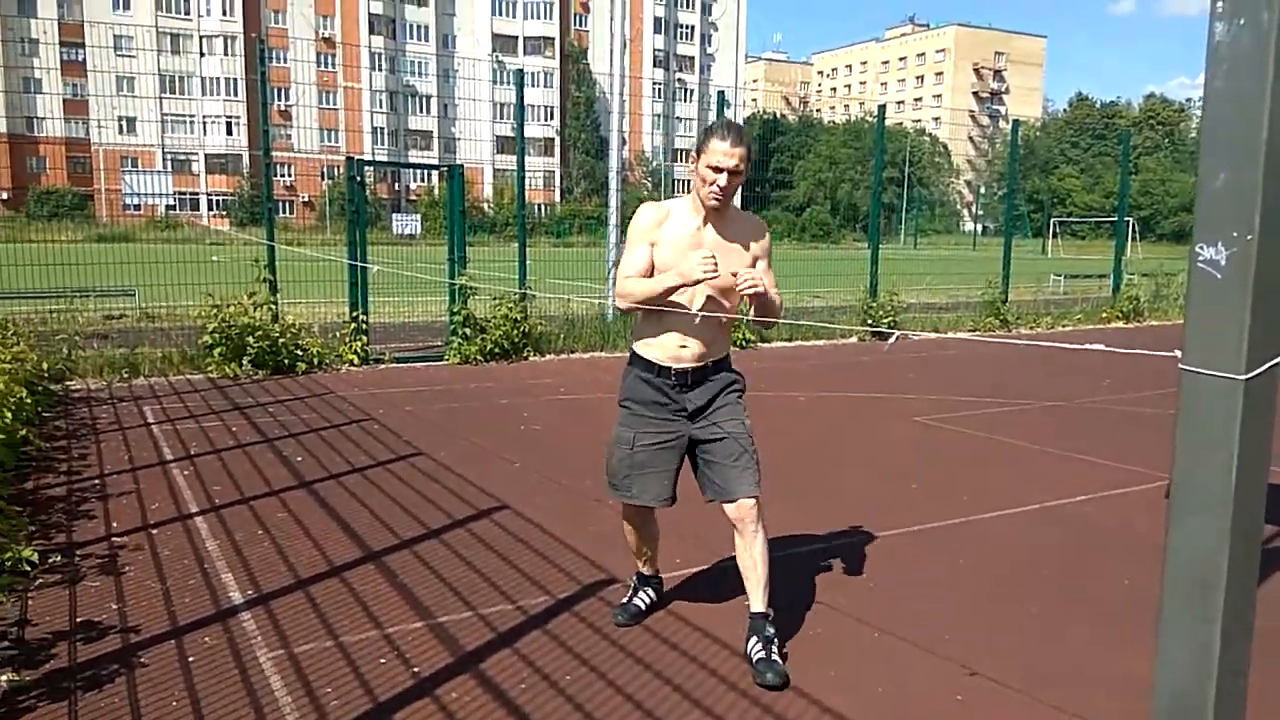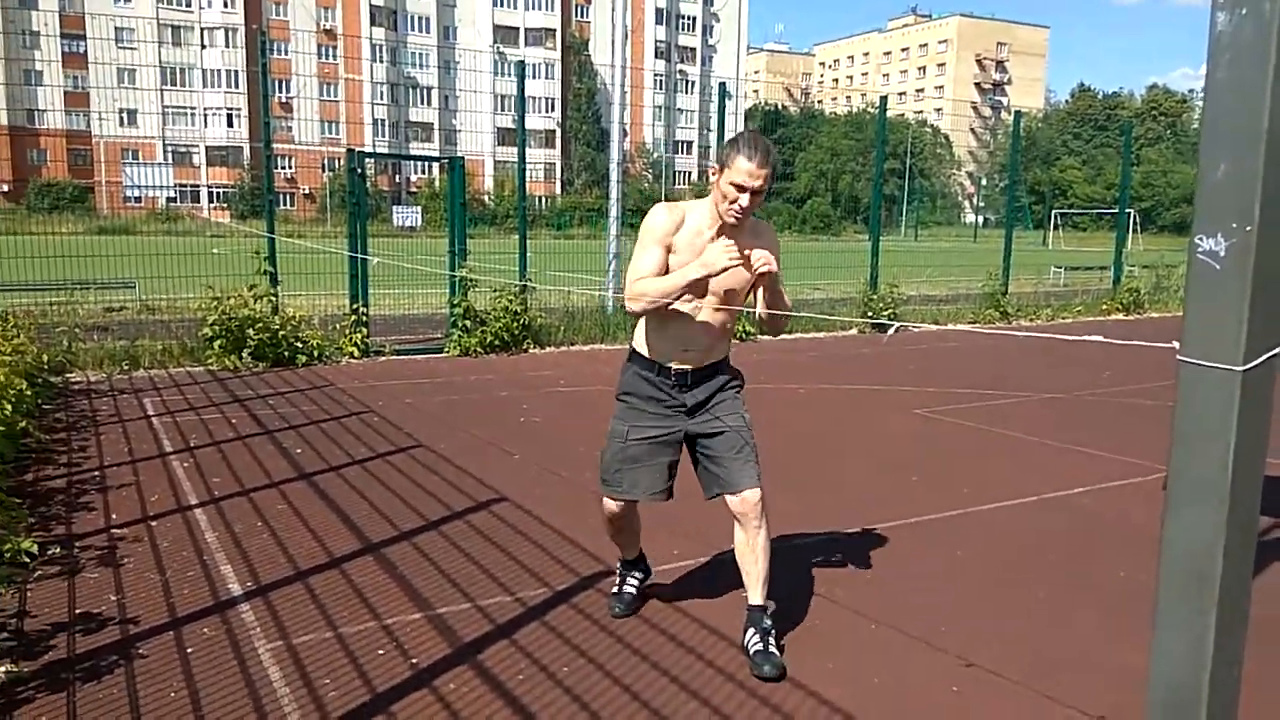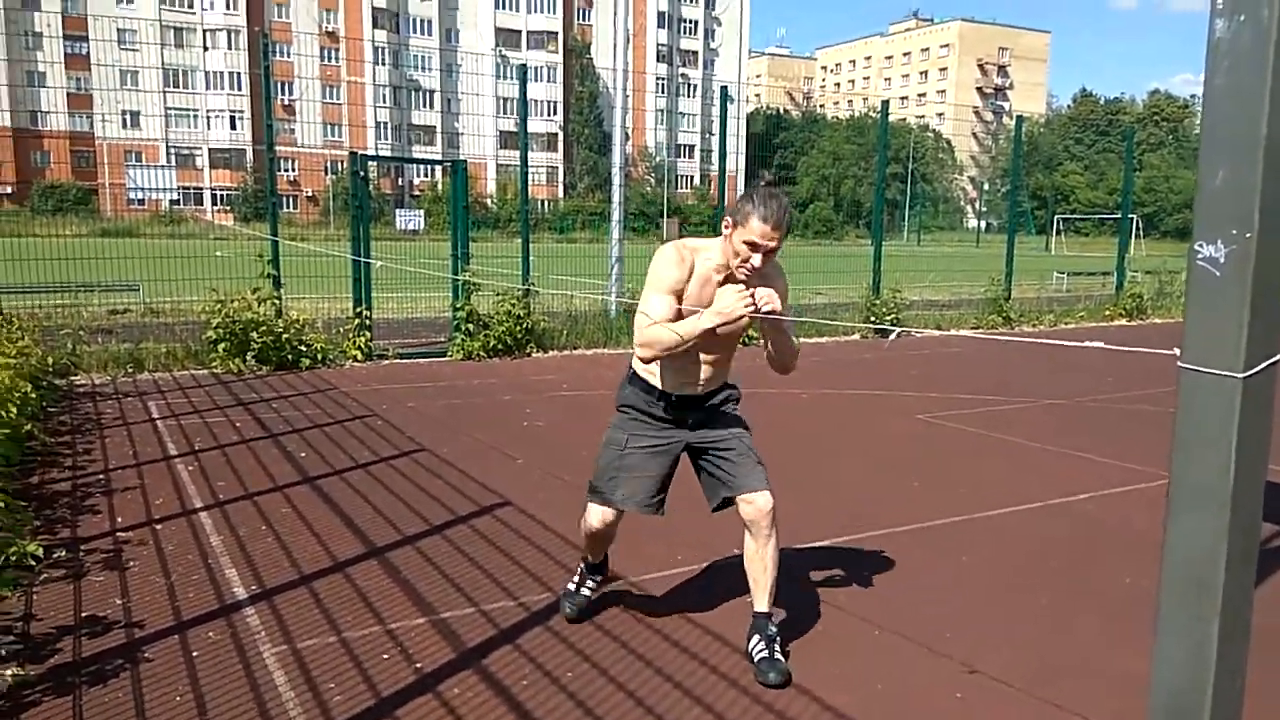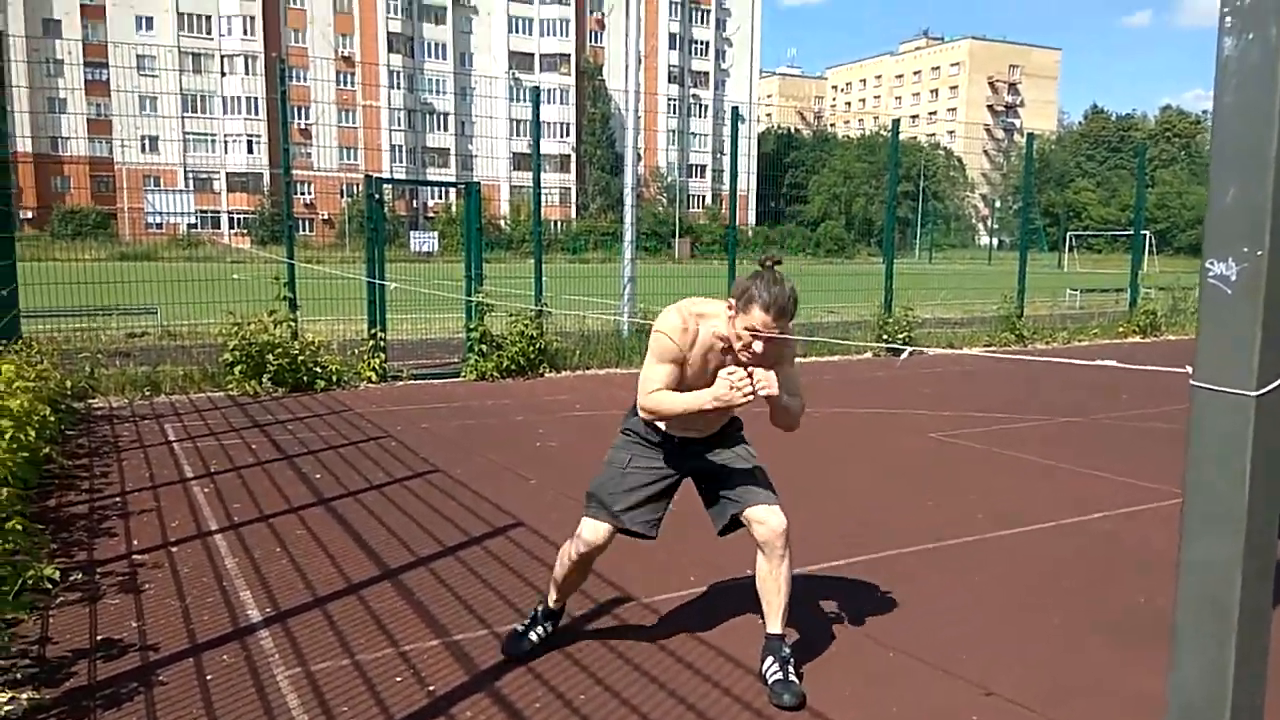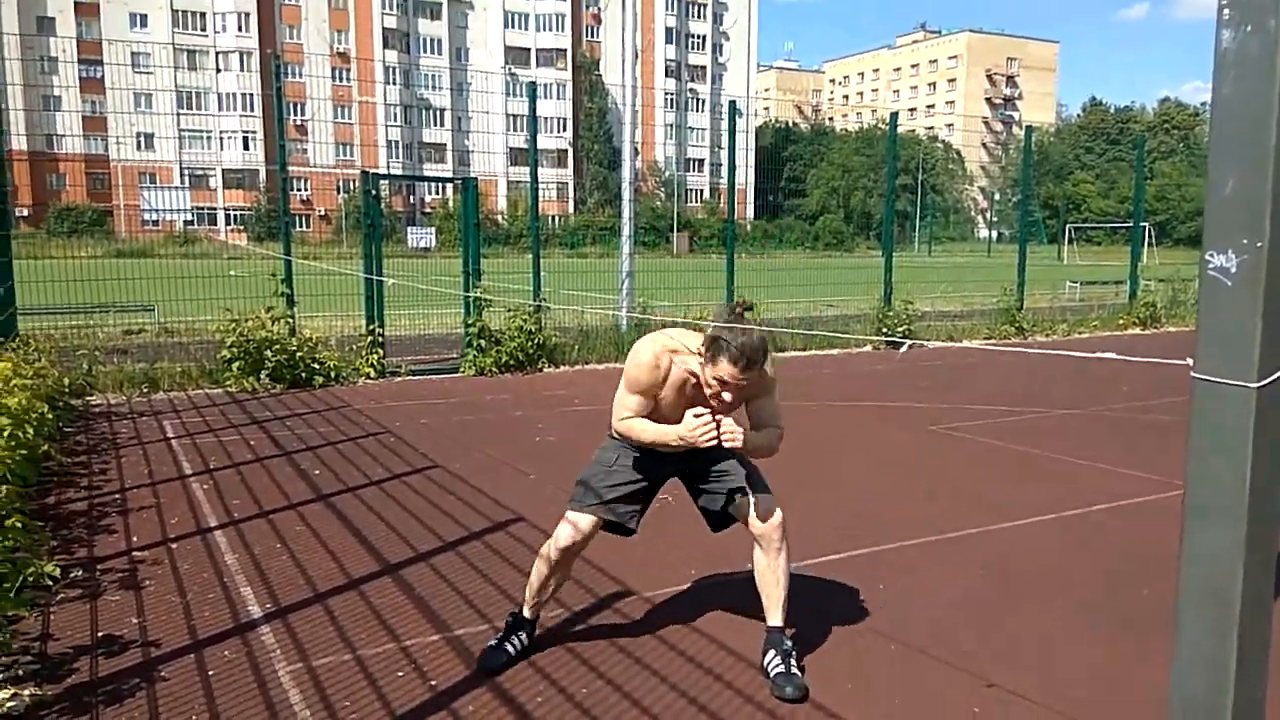
dt=0.1s
person 1, frame 1
left shoulder: (754, 230)
right shoulder: (653, 217)
left elbow: (771, 315)
right elbow: (624, 294)
left wrist: (762, 294)
right wrist: (681, 275)
left hip: (715, 385)
right hip: (650, 383)
left knee: (744, 508)
right knee: (635, 504)
left ankle: (760, 628)
right ankle: (648, 581)
person 1, frame 2
left shoulder: (763, 237)
right shoulder: (668, 218)
left elbow: (776, 325)
right elbow: (636, 299)
left wrist: (771, 286)
right wrist: (704, 270)
left hip: (715, 384)
right hip: (650, 383)
left knee: (747, 505)
right knee: (616, 505)
left ankle: (758, 622)
right ankle: (632, 565)
person 1, frame 3
left shoulder: (769, 277)
right shoulder: (678, 259)
left elbow: (785, 364)
right elbow: (647, 344)
left wrist: (775, 323)
right wrist: (715, 316)
left hip: (714, 404)
right hip: (650, 402)
left knee: (760, 508)
right knee: (599, 518)
left ankle: (762, 630)
right ankle: (592, 569)
person 1, frame 4
left shoulder: (774, 341)
right shoulder: (680, 325)
left elbow: (793, 416)
right elbow: (647, 400)
left wrist: (776, 399)
right wrist: (711, 399)
left hip: (719, 437)
right hip: (652, 436)
left knee: (773, 528)
right knee: (588, 538)
left ankle: (776, 650)
right ankle: (549, 614)
person 1, frame 5
left shoulder: (755, 372)
right shoulder: (652, 355)
left elbow: (771, 439)
right elbow: (622, 424)
left wrist: (747, 439)
right wrist: (681, 435)
left hip: (709, 447)
right hip: (642, 444)
left knee: (770, 522)
right knee: (569, 534)
left ankle: (777, 643)
right ankle: (523, 623)
